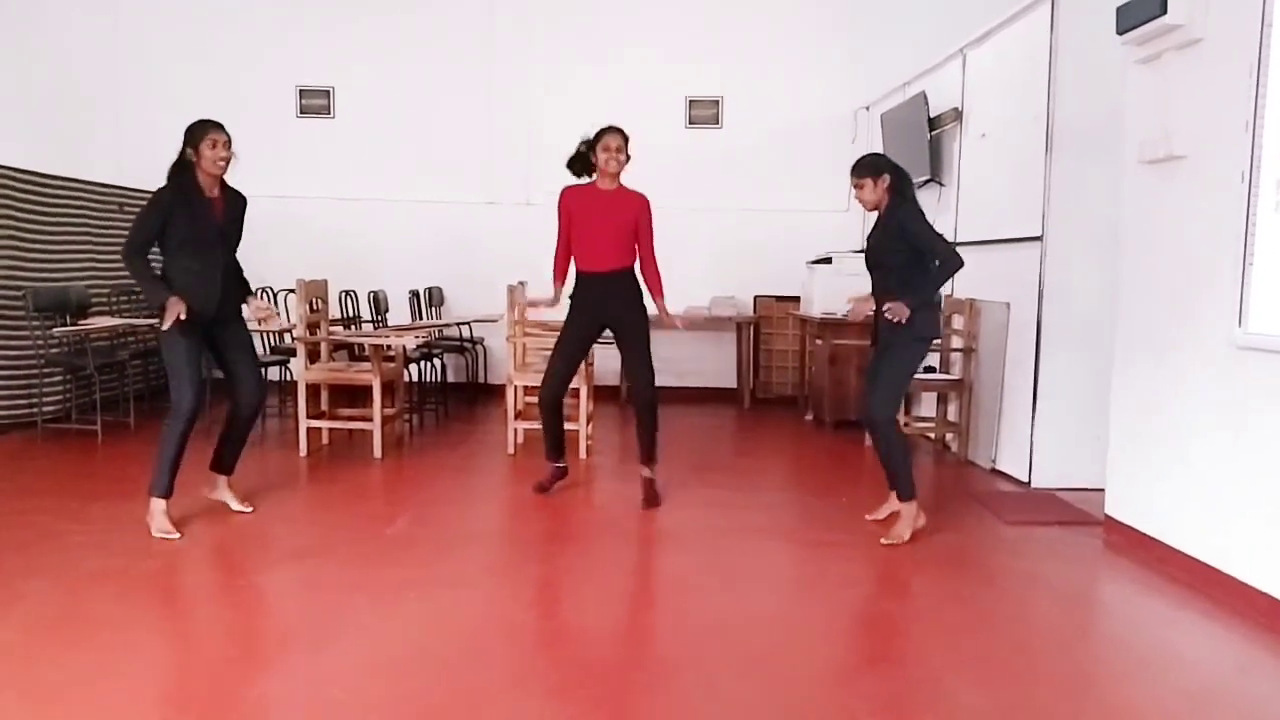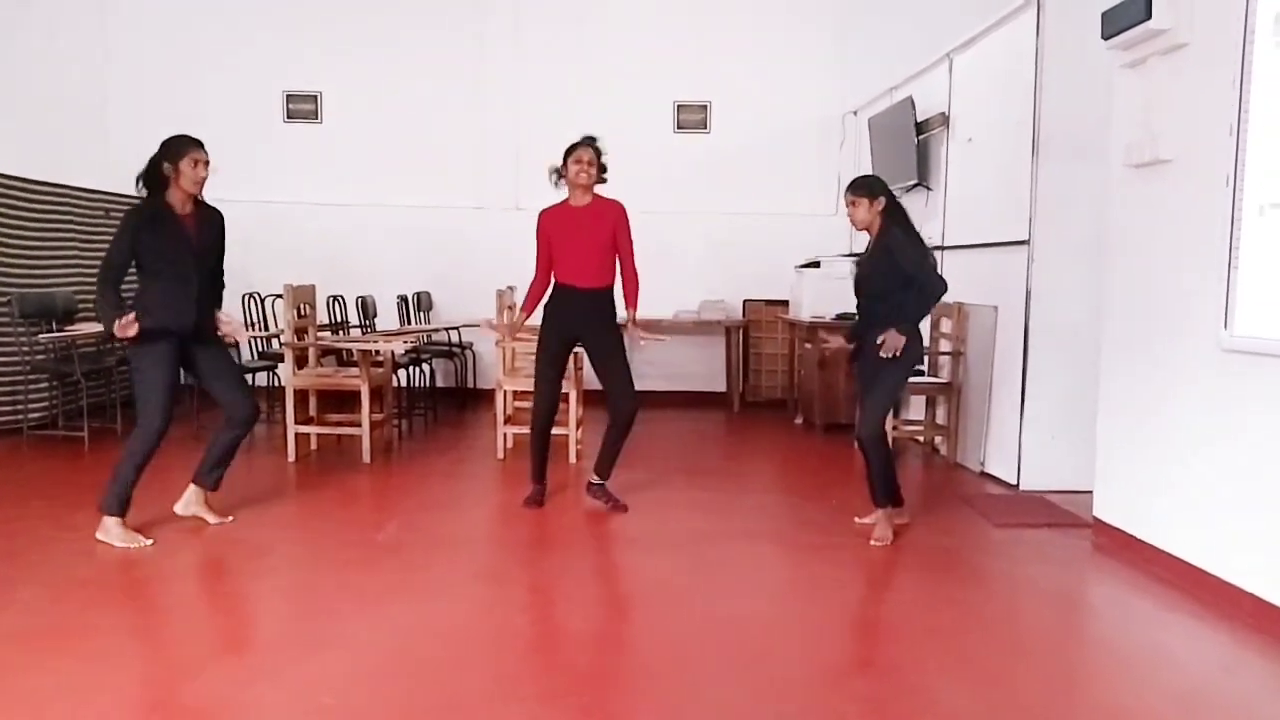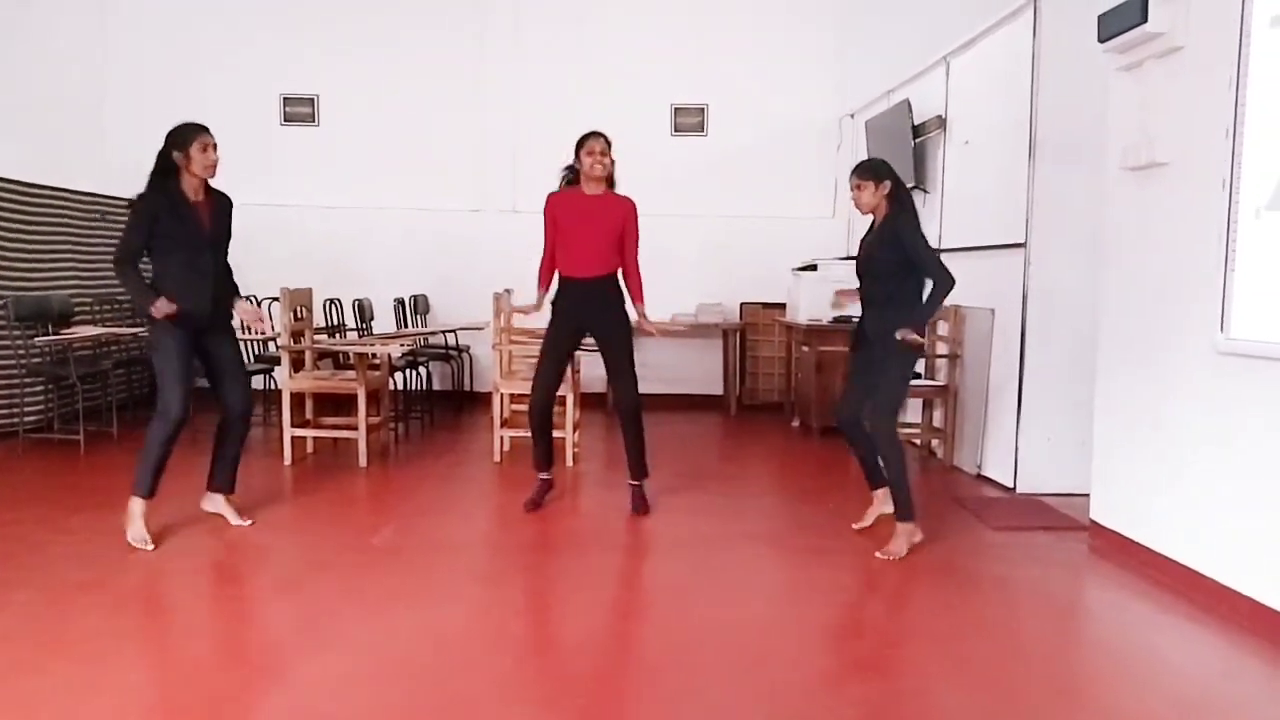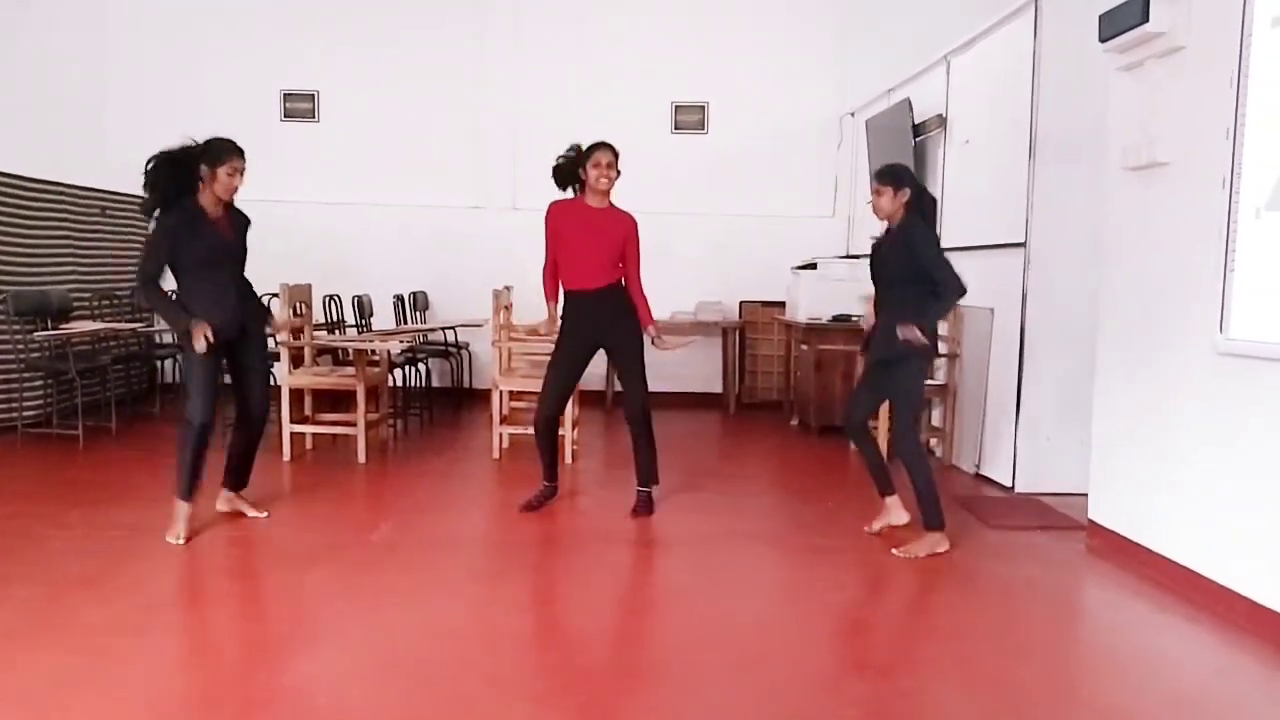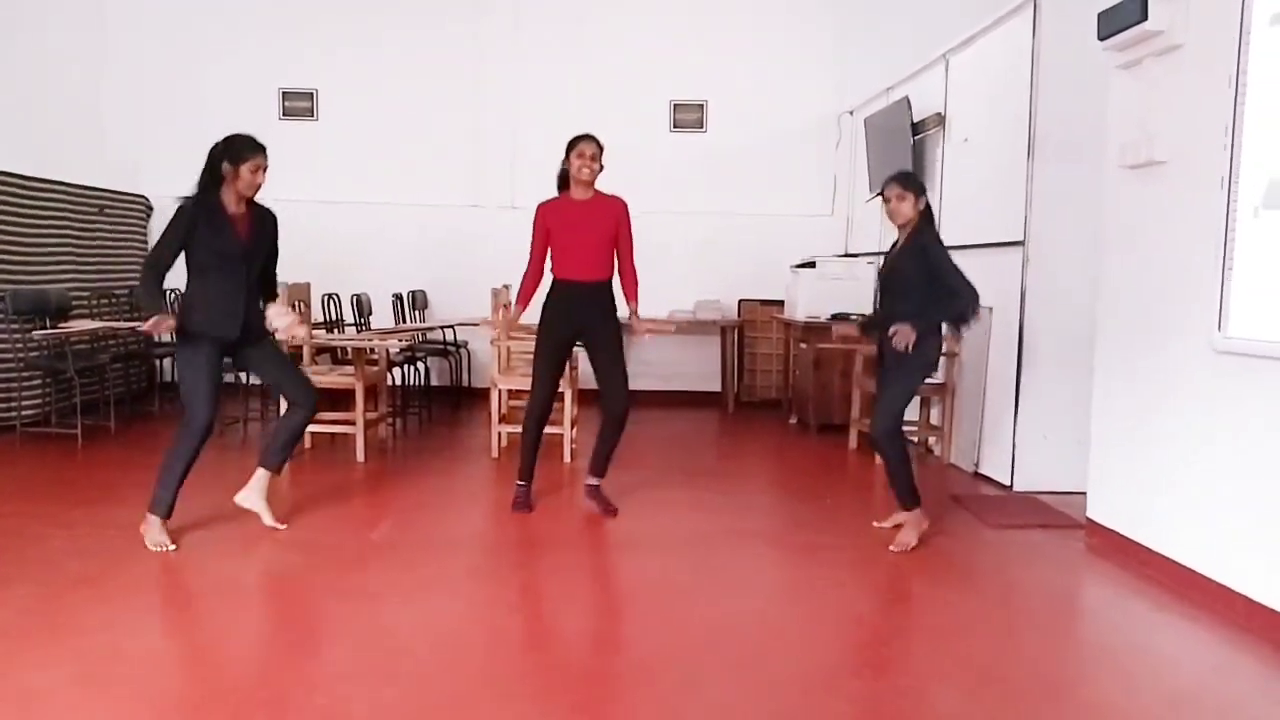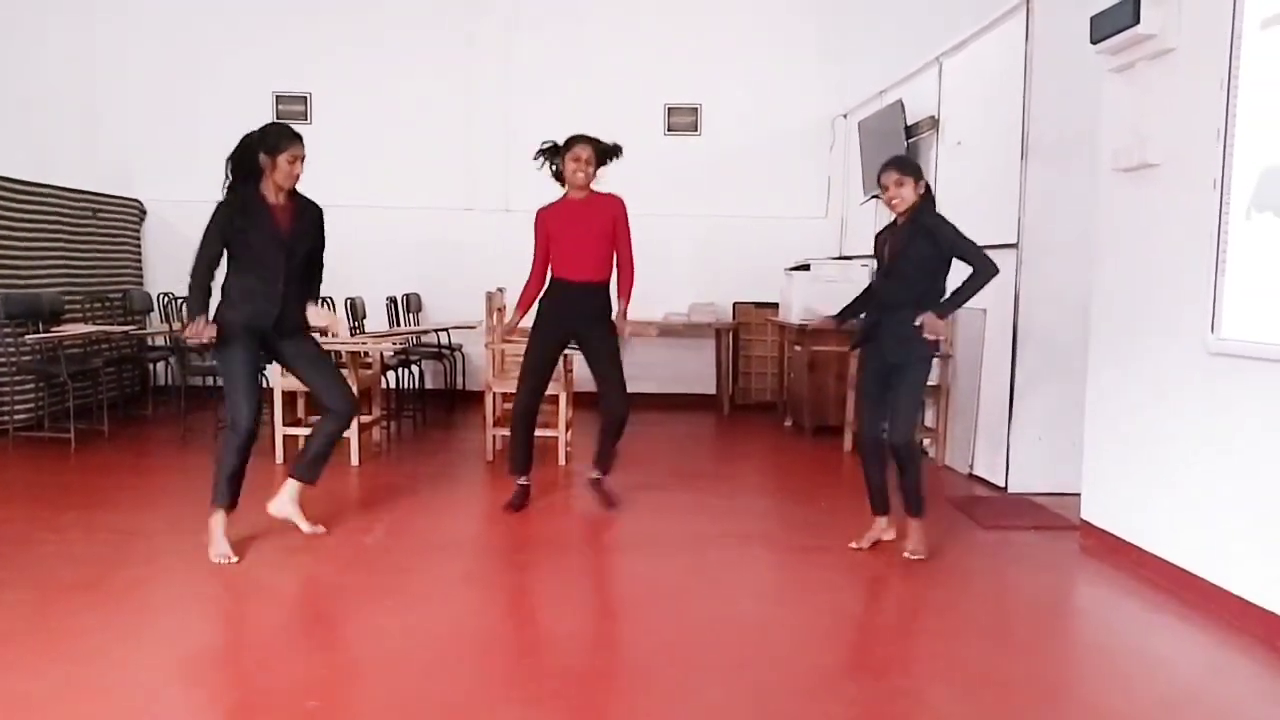
dt=0.5s
person 1, frame 1
left shoulder: (236, 202)
right shoulder: (170, 197)
right elbow: (133, 253)
left wrist: (247, 297)
right wrist: (164, 296)
left hip: (225, 313)
right hip: (182, 314)
left knee: (251, 395)
right knee: (186, 403)
left ankle: (221, 482)
right ankle: (158, 504)
person 1, frame 2
left shoulder: (212, 219)
right shoulder: (143, 217)
right elbow: (109, 276)
left wrist: (217, 313)
right wrist: (116, 319)
left hip: (200, 333)
right hip: (155, 333)
left knee: (243, 410)
right knee: (154, 422)
left ankle: (195, 496)
right ankle: (111, 520)
person 1, frame 3
left shoulder: (222, 204)
right shoulder: (157, 202)
right elbow: (125, 260)
left wrist: (236, 300)
right wrist: (151, 299)
left hip: (213, 320)
right hip: (173, 319)
left knee: (238, 404)
right knee: (174, 409)
left ankle: (217, 494)
right ankle: (137, 508)
person 1, frame 4
left shoulder: (238, 220)
right shoulder: (176, 219)
right elbow: (147, 283)
left wrist: (267, 315)
right wrist: (188, 323)
left hip: (245, 328)
right hip: (204, 331)
left knee: (254, 412)
right knee: (200, 414)
left ankle: (231, 493)
right ankle: (183, 505)
person 1, frame 5
left shoulder: (265, 220)
right shoulder: (195, 213)
right elbow: (154, 269)
left wrist: (271, 307)
right wrist: (156, 312)
left hip: (250, 332)
right hip: (201, 332)
left knee: (304, 398)
right knee: (199, 422)
left ankle: (255, 488)
right ankle: (155, 517)
person 1, frame 6
left shoulder: (309, 213)
right shoulder: (234, 208)
right elbow: (203, 269)
left wrist: (312, 305)
right wrist: (199, 317)
left hip: (289, 328)
right hip: (240, 327)
left knee: (343, 404)
right knee: (244, 420)
left ankle: (288, 496)
right ankle: (219, 521)
person 2, frame 1
left shoulder: (906, 215)
right shoulder: (881, 222)
left elbow: (950, 260)
left wrist: (911, 303)
right wrist: (872, 300)
left hip: (910, 328)
right hip: (890, 328)
left knee: (882, 411)
right knee: (874, 413)
left ankle: (909, 507)
right ankle: (900, 496)
person 2, frame 2
left shoulder: (895, 240)
right shoulder: (873, 247)
left elbow: (936, 285)
left wrist: (903, 330)
right wrist: (851, 337)
left hip: (895, 352)
right hip: (871, 349)
left knee: (868, 427)
right knee: (869, 429)
left ankle: (886, 512)
right ankle: (892, 507)
person 2, frame 3
left shoulder: (902, 227)
right shoulder: (874, 231)
left elbow: (944, 279)
left wrist: (918, 323)
right wrist: (857, 293)
left hip: (897, 339)
right hip: (870, 335)
left knee: (878, 425)
right knee: (848, 416)
left ankle: (907, 525)
right ankle: (882, 494)
person 2, frame 4
left shoulder: (916, 233)
right shoulder: (888, 238)
left elbow: (954, 288)
left wrist: (922, 326)
right wrist: (878, 316)
left hip: (909, 348)
right hip: (886, 345)
left knee: (904, 434)
right knee: (854, 417)
left ankle: (935, 533)
right ankle: (891, 503)
person 2, frame 5
left shoulder: (927, 244)
right shoulder: (896, 250)
left elbow: (966, 297)
left wrist: (918, 327)
right wrist: (868, 328)
left hip: (917, 351)
right hip: (893, 348)
left knee: (882, 425)
right knee: (886, 427)
left ankle: (913, 516)
right ankle: (909, 508)
person 2, frame 6
left shoulder: (932, 225)
right shoulder: (885, 235)
left elbow: (985, 267)
left wrist: (943, 311)
right wrist: (838, 318)
left hip: (912, 343)
right hip: (876, 338)
left knee: (900, 434)
right knee: (868, 431)
left ankle: (915, 520)
right ankle: (881, 520)
person 3, frame 1
left shoulder: (637, 204)
right shoulder: (571, 196)
left elbow: (647, 260)
right elbow: (562, 251)
left wrist: (661, 306)
right wrist: (556, 291)
left hip: (624, 297)
right hip: (585, 297)
left knee: (643, 392)
right knee: (551, 390)
left ankle: (647, 473)
right ankle: (557, 463)
person 3, frame 2
left shoulder: (613, 211)
right shoulder: (548, 217)
left elbow: (628, 267)
right elbow: (542, 275)
left wrist: (631, 313)
right wrist: (521, 316)
left hip: (600, 312)
right hip: (560, 311)
left knee: (625, 405)
right knee: (544, 406)
left ankle: (598, 481)
right ankle: (538, 482)
person 3, frame 3
left shoulder: (625, 207)
right shoulder: (556, 202)
left elbow: (630, 262)
right elbow: (550, 255)
left wrist: (640, 310)
right wrist: (540, 297)
left hip: (609, 301)
right hip: (569, 300)
left knee: (626, 399)
right knee: (542, 394)
left ankle: (638, 483)
right ankle: (544, 477)
person 3, frame 4
left shoulder: (625, 222)
right shoulder: (559, 212)
left elbow: (632, 279)
right elbow: (552, 266)
left wrist: (650, 326)
right wrist: (551, 313)
left hip: (618, 313)
right hip: (577, 315)
left knee: (636, 407)
right knee: (546, 411)
left ankle: (645, 490)
right ankle: (549, 484)
person 3, frame 5
left shoulder: (615, 208)
right shoulder: (547, 210)
left elbow: (626, 263)
right elbow: (535, 265)
left wrist: (634, 311)
right wrist: (517, 308)
left hip: (600, 306)
right hip: (559, 304)
left knee: (617, 403)
right knee: (540, 400)
left ankle: (594, 481)
right ankle: (524, 484)
person 3, frame 6
left shoulder: (612, 206)
right shoulder: (546, 215)
left elbow: (624, 262)
right elbow: (538, 271)
left wrist: (621, 310)
right wrist: (517, 315)
left hip: (595, 309)
right hip: (555, 307)
left knee: (617, 403)
right knee: (526, 401)
left ankle: (599, 473)
right ankle: (522, 483)
